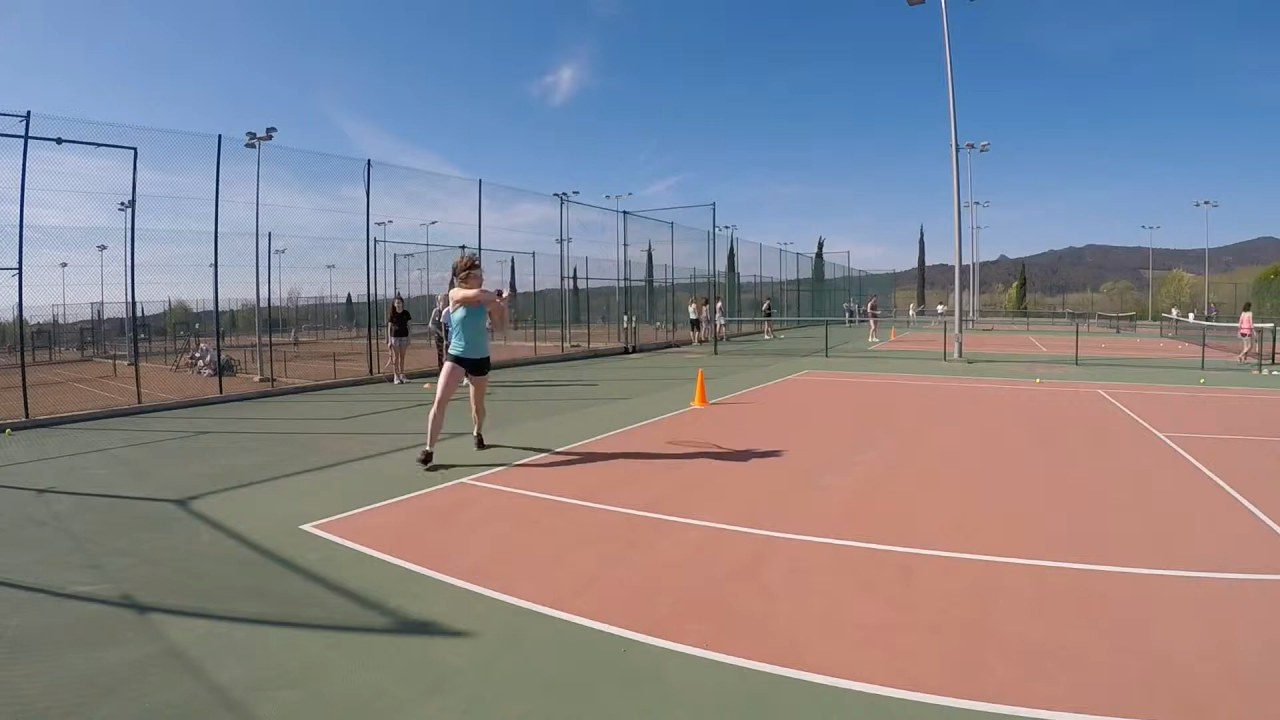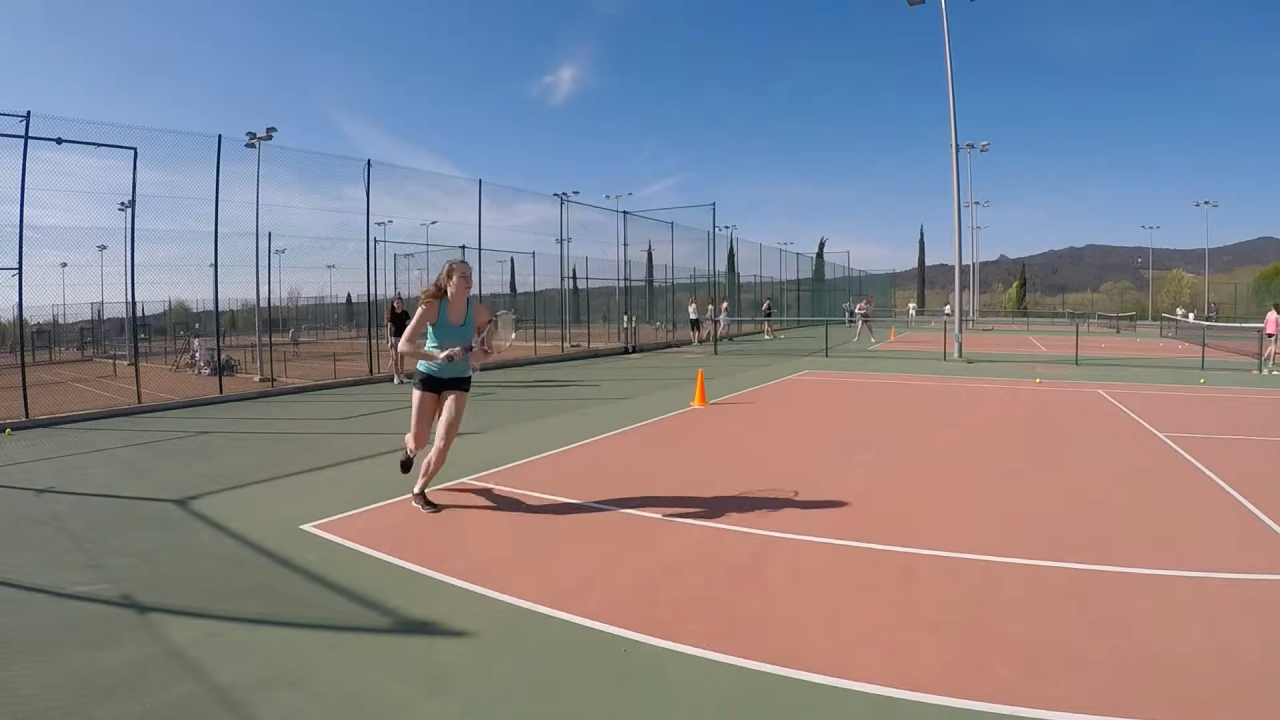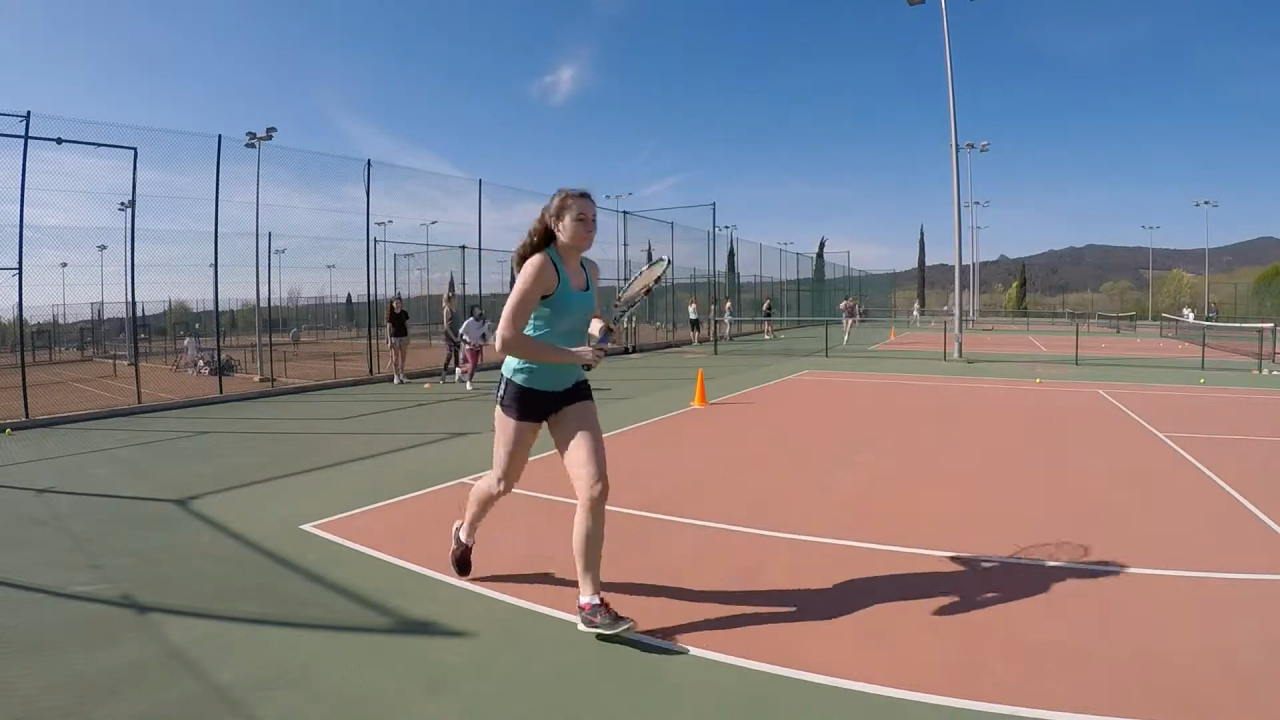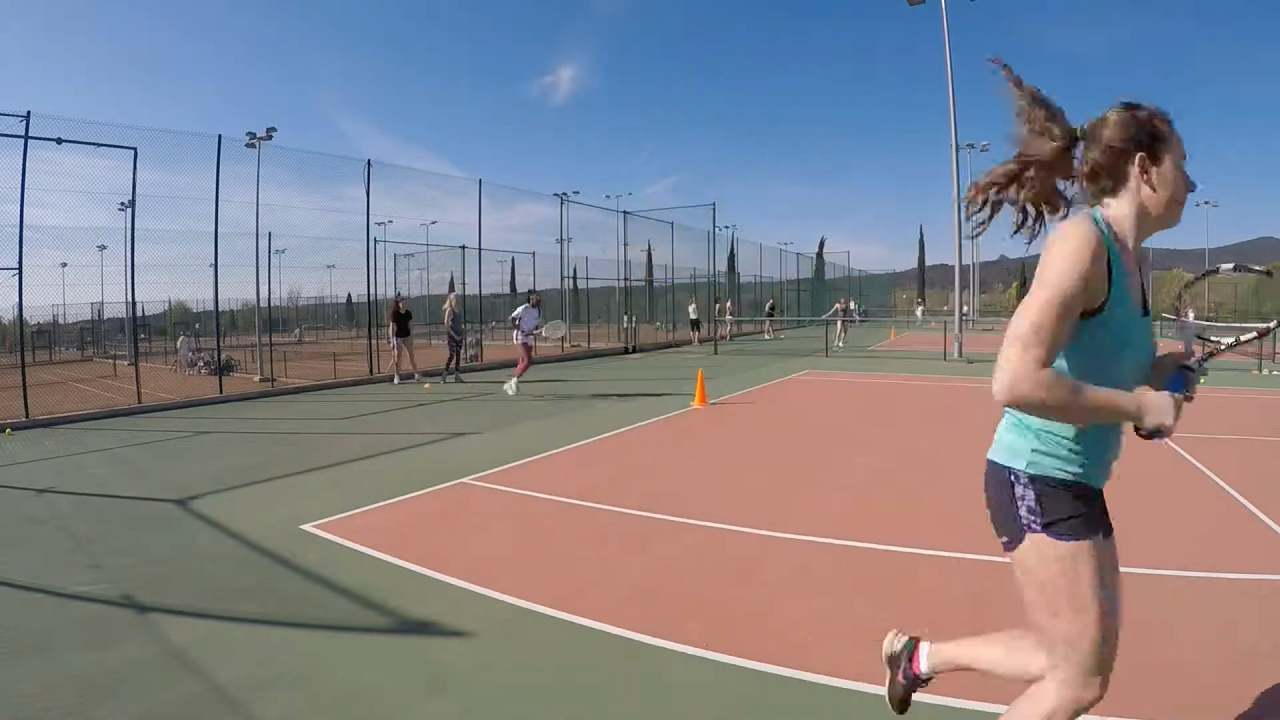
dt=0.5s
person 1, frame 1
left shoulder: (485, 300)
right shoulder: (455, 294)
left elbow: (500, 324)
right elbow: (477, 293)
left wrist: (501, 304)
right wrist: (495, 298)
left hip: (480, 359)
right hip: (456, 357)
left knee: (477, 406)
right knee: (440, 401)
left ankle: (477, 432)
person 1, frame 2
left shoulder: (478, 309)
right shoulder: (430, 306)
right elbow: (403, 346)
left wrist: (479, 356)
right wrist: (438, 356)
left hip: (458, 381)
right hip: (429, 376)
left knee: (443, 443)
right knee: (418, 439)
left ankle: (419, 491)
right ankle: (410, 449)
person 1, frame 3
left shoulder: (590, 269)
right shoulder: (537, 265)
right elbow: (505, 340)
left wrist: (599, 328)
right wrist: (573, 354)
left hip: (570, 389)
right hip: (524, 388)
left knee: (595, 489)
right knee: (502, 482)
left ankle: (590, 603)
right ankle: (465, 534)
person 1, frame 4
left shoulder: (1123, 253)
right shoulder: (1080, 242)
right elbow: (1013, 384)
left wrist: (1156, 369)
right wrist: (1135, 403)
left hip: (1069, 483)
right hip: (1038, 483)
left knee: (1067, 665)
left ankle: (920, 656)
